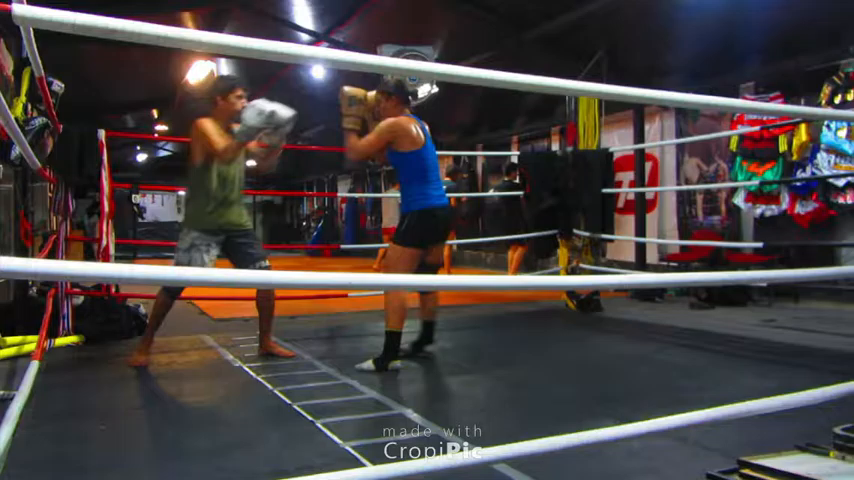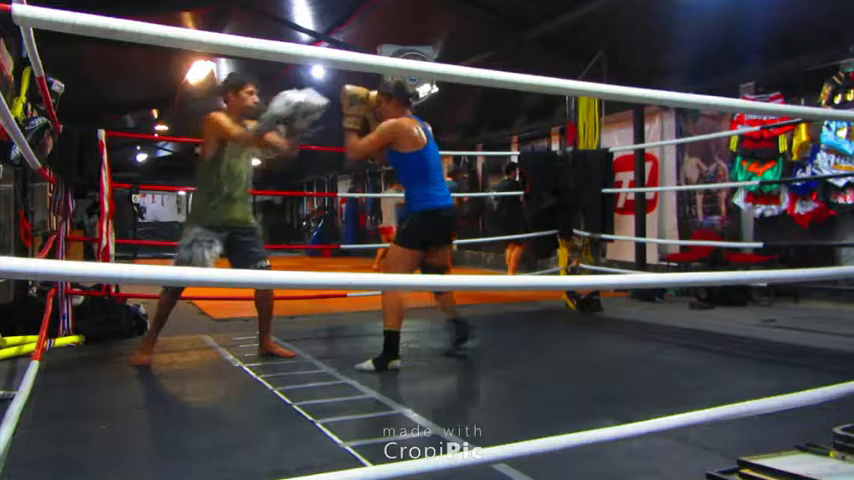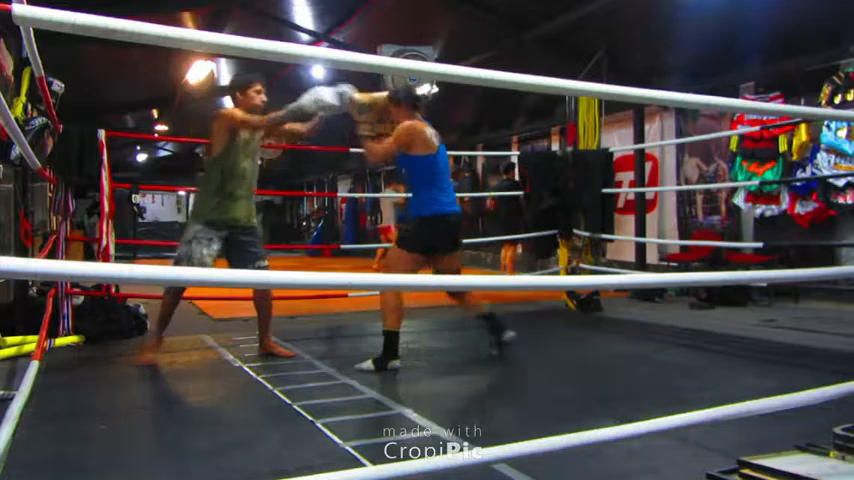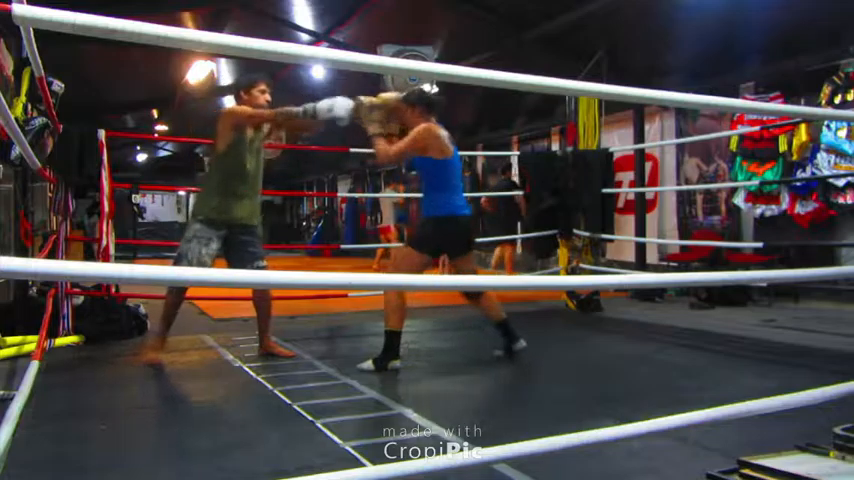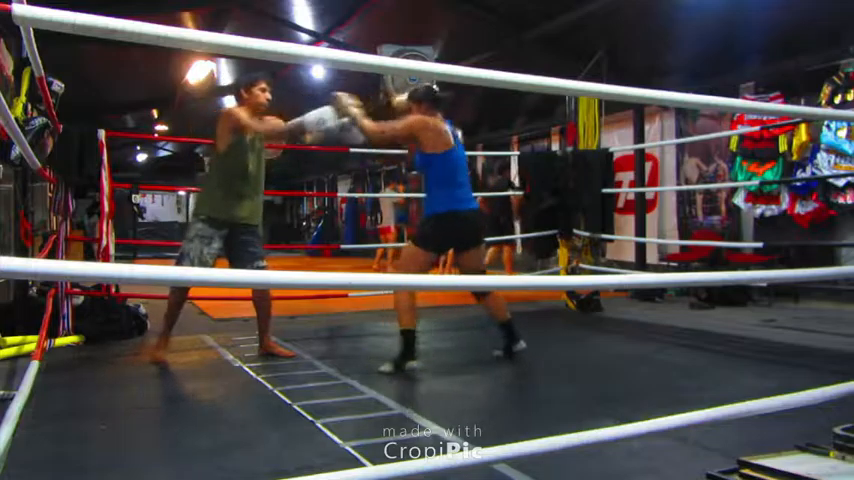
dt=0.1s
person 1, frame 1
left shoulder: (238, 132)
right shoulder: (202, 126)
left elbow: (267, 164)
right elbow: (223, 154)
left wrist: (278, 134)
right wrist: (249, 130)
left hip: (237, 220)
right hip: (203, 222)
right knee: (175, 283)
left ankle: (266, 341)
right ankle: (145, 343)
person 1, frame 2
left shoulder: (253, 127)
right shoulder: (216, 120)
left elbow: (289, 150)
right elbow: (241, 140)
left wrist: (301, 121)
right wrist: (274, 117)
left hip: (241, 218)
right hip: (209, 218)
left ankle: (265, 341)
right ankle: (149, 341)
person 1, frame 3
left shoulder: (260, 127)
right shoulder: (226, 117)
left elbow: (300, 130)
right elbow: (266, 121)
left wrist: (316, 111)
right wrist: (300, 107)
left hip: (243, 218)
right hip: (210, 215)
left ankle: (265, 341)
right ankle: (153, 341)
person 1, frame 4
left shoulder: (264, 124)
right shoulder: (232, 115)
left elbow: (291, 121)
right elbow: (276, 116)
left wrist: (327, 112)
right wrist: (317, 110)
left hip: (245, 217)
right hip: (212, 214)
left ankle: (265, 341)
right ankle: (157, 339)
person 1, frame 5
left shoulder: (267, 123)
right shoulder: (231, 117)
right elbow: (274, 134)
right wrist: (304, 124)
left hip: (246, 217)
right hip: (213, 214)
left ankle: (264, 341)
right ankle: (163, 340)
person 2, frame 1
left shoulder: (394, 126)
right shoulder: (420, 125)
left elbow: (353, 153)
right elbow: (381, 155)
left wrist: (349, 120)
right wrist: (367, 120)
left hip: (421, 213)
right hip: (439, 210)
right knee: (425, 278)
left ankle: (390, 355)
right ankle: (425, 338)
person 2, frame 2
left shoulder: (395, 126)
right shoulder: (421, 126)
left elbow: (355, 153)
right elbow: (392, 156)
left wrist: (351, 118)
right wrist: (370, 119)
left hip: (424, 214)
right hip: (443, 211)
right knee: (437, 279)
left ankle: (390, 355)
right ankle: (461, 335)
person 2, frame 3
left shoulder: (409, 129)
right shoulder: (427, 132)
left elbow: (376, 157)
right elbow: (394, 155)
left hip: (427, 220)
right hip: (449, 217)
left ankle: (388, 356)
right ankle: (500, 331)
person 2, frame 4
left shoulder: (426, 132)
right shoulder: (441, 134)
left elbow: (386, 157)
right elbow: (409, 156)
left wrist: (373, 126)
right wrist: (386, 126)
left hip: (440, 221)
right hip: (461, 220)
right knee: (472, 287)
left ankle: (389, 355)
right ankle: (512, 339)
person 2, frame 5
left shoulder: (425, 125)
right shoulder: (450, 130)
left elbow: (376, 132)
left wrist: (353, 110)
right wrist: (411, 137)
left hip: (443, 219)
right hip: (469, 216)
left ankle: (407, 356)
right ankle: (512, 340)
